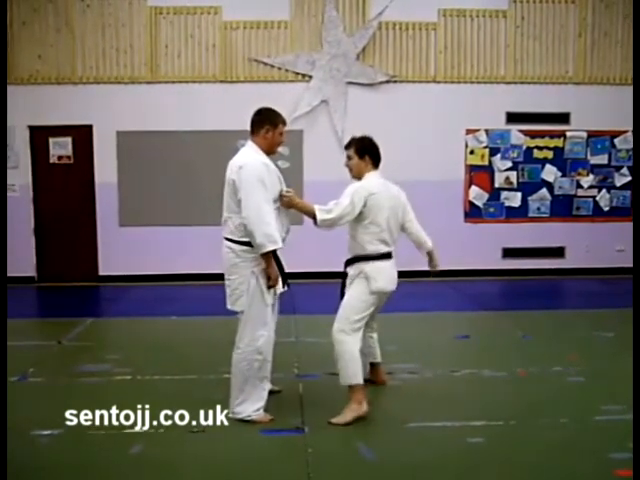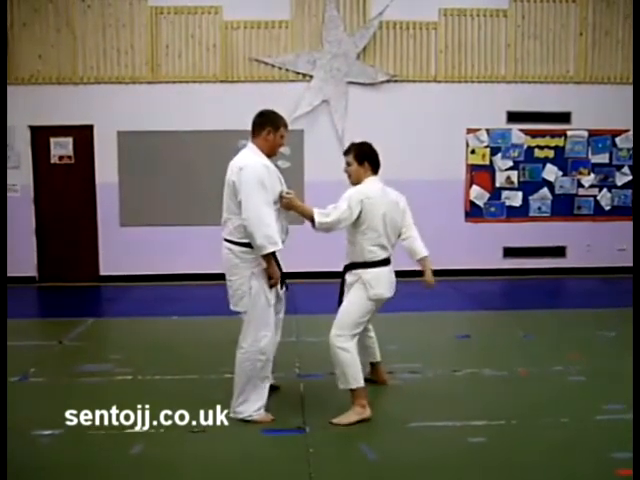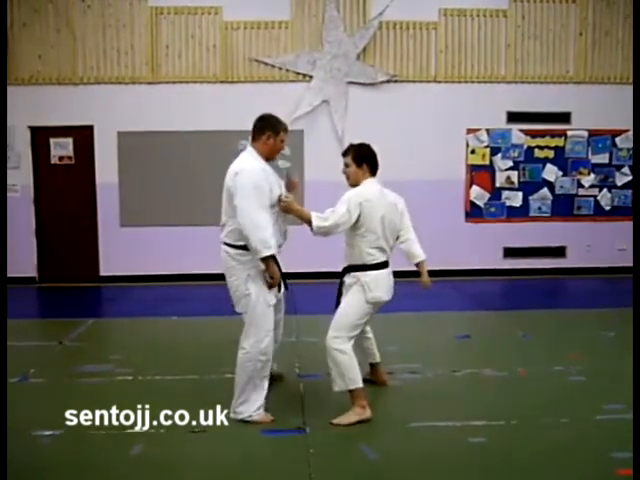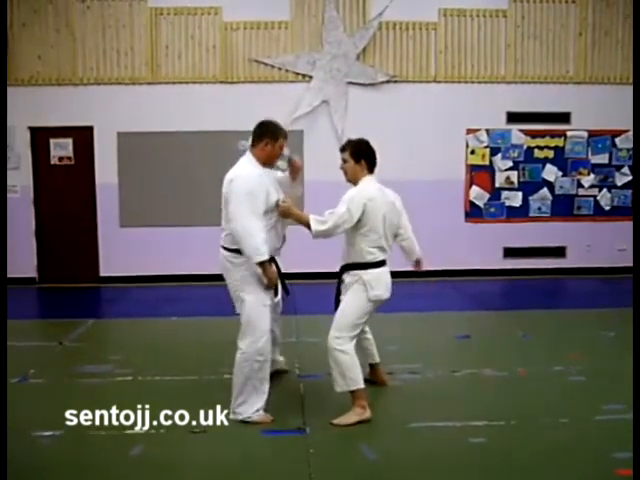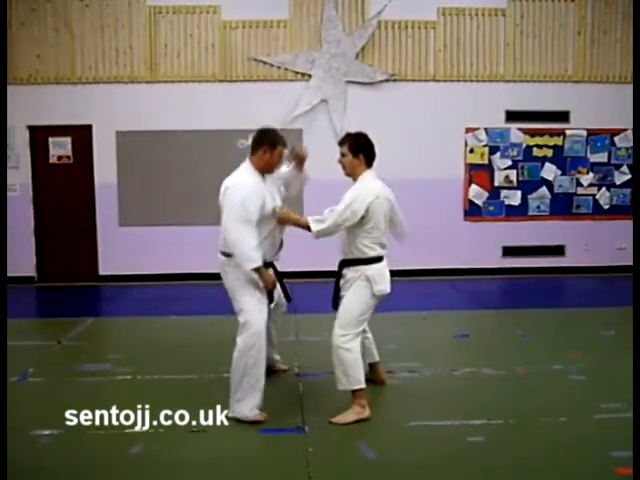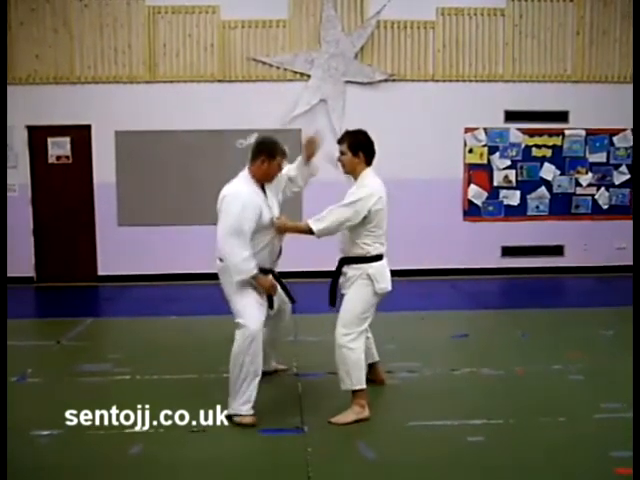
dt=0.3s
person 1, frame 1
left shoulder: (250, 160)
right shoulder: (254, 165)
right elbow: (257, 218)
left wrist: (278, 221)
right wrist: (270, 262)
left hip: (251, 254)
right hip: (250, 256)
left knee: (263, 325)
right knee: (255, 332)
left ankle: (258, 383)
right ankle: (245, 406)
person 1, frame 2
left shoulder: (250, 161)
right shoulder: (254, 166)
right elbow: (257, 218)
left wrist: (282, 201)
right wrist: (271, 262)
left hip: (251, 254)
right hip: (249, 257)
left knee: (272, 319)
right knee: (258, 333)
left ankle: (261, 379)
right ankle: (246, 406)
person 1, frame 3
left shoulder: (253, 165)
right shoulder: (250, 170)
right elbow: (252, 221)
left wrist: (282, 192)
right wrist: (270, 263)
left hip: (254, 256)
right hip: (247, 259)
left knee: (273, 313)
right knee: (259, 333)
left ankle: (264, 369)
right ankle: (246, 407)
person 1, frame 4
left shoulder: (259, 172)
right shoulder: (246, 177)
left elbow: (275, 191)
right elbow: (245, 227)
left wrist: (292, 176)
right wrist: (266, 266)
left hip: (259, 259)
right hip: (245, 262)
left knee: (271, 312)
right knee: (256, 332)
left ankle: (271, 361)
right ankle: (246, 408)
person 1, frame 5
left shoulder: (264, 177)
right shoulder: (241, 186)
left elbow: (286, 186)
right elbow: (237, 235)
left wrist: (297, 166)
right wrist: (260, 271)
left hip: (261, 263)
right hip: (242, 267)
left knee: (273, 310)
right knee: (253, 327)
left ankle: (267, 359)
right ankle: (243, 406)
person 1, frame 6
left shoulder: (267, 184)
right shoulder: (238, 195)
left elbow: (292, 180)
right elbow: (230, 244)
left wrist: (306, 158)
right wrist: (256, 278)
left hip: (263, 270)
right hip: (241, 275)
left knee: (280, 310)
right knee: (251, 327)
left ankle: (264, 361)
right ankle: (239, 408)
person 2, frame 1
left shoulder: (361, 189)
right shoulder: (395, 191)
left elbow: (331, 216)
right elbow: (413, 226)
left wrist: (297, 203)
right wrist: (430, 253)
left hip: (369, 271)
right hip: (383, 268)
left knee: (344, 331)
right knee: (365, 322)
left ankle: (357, 401)
right ankle: (376, 372)
person 2, frame 2
left shoulder: (358, 194)
right shoulder: (396, 197)
left elbow: (328, 221)
right elbow: (410, 234)
left wrist: (296, 206)
right wrist: (426, 267)
left hip: (367, 278)
right hip: (381, 274)
left knee: (341, 337)
right knee: (360, 324)
left ankle: (360, 405)
right ankle: (377, 372)
person 2, frame 3
left shoulder: (357, 197)
right shoulder: (394, 199)
left elbow: (327, 224)
right elbow: (407, 236)
left wrist: (294, 209)
right wrist: (422, 270)
left hip: (365, 280)
right hip: (379, 276)
left knee: (337, 339)
right knee: (358, 325)
left ankle: (360, 406)
right ankle: (377, 373)
person 2, frame 4
left shoulder: (358, 195)
right shoulder: (390, 196)
left elbow: (328, 226)
right elbow: (405, 234)
left wrist: (293, 213)
right wrist: (417, 261)
left hip: (364, 278)
right hip: (375, 274)
left knee: (339, 339)
right knee: (357, 326)
left ankle: (361, 406)
right ankle: (377, 373)
person 2, frame 5
left shoulder: (361, 193)
right shoulder: (380, 189)
left elbow: (329, 224)
right elbow: (397, 224)
left wrist: (292, 218)
right wrist: (382, 232)
left hip: (364, 274)
right hip: (368, 270)
left knee: (343, 337)
right knee: (356, 325)
left ankle: (360, 405)
right ankle: (376, 372)
person 2, frame 6
left shoulder: (366, 192)
right shoulder: (370, 183)
left elbow: (330, 222)
left wrist: (290, 226)
left hip: (365, 273)
right hip: (362, 269)
left knee: (346, 335)
right knee: (358, 326)
left ankle: (359, 406)
right ankle: (375, 372)
